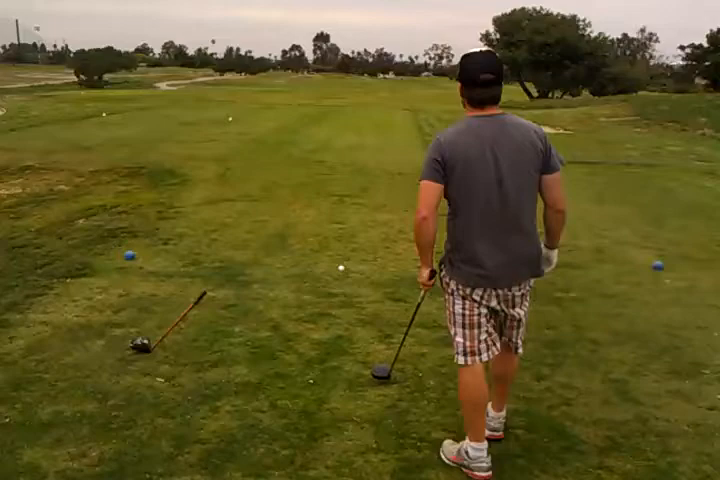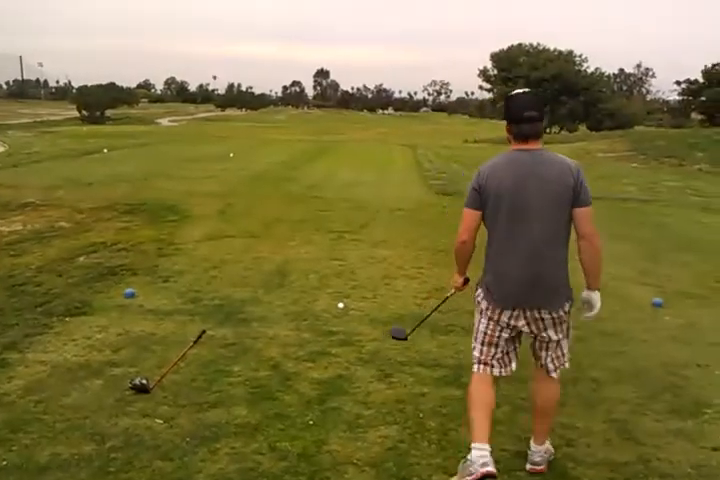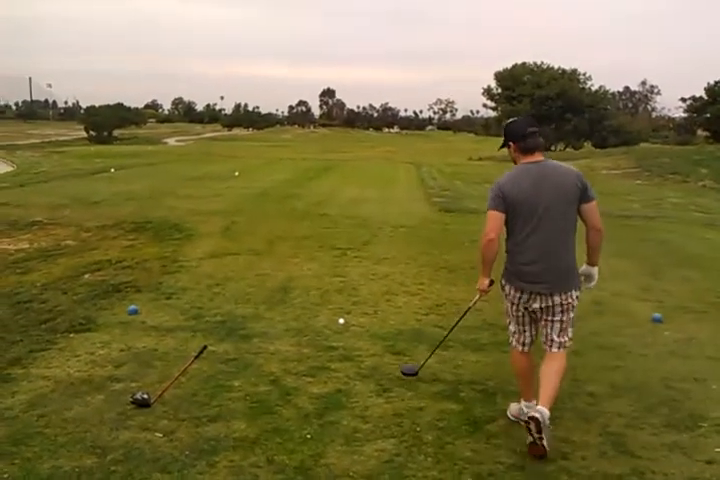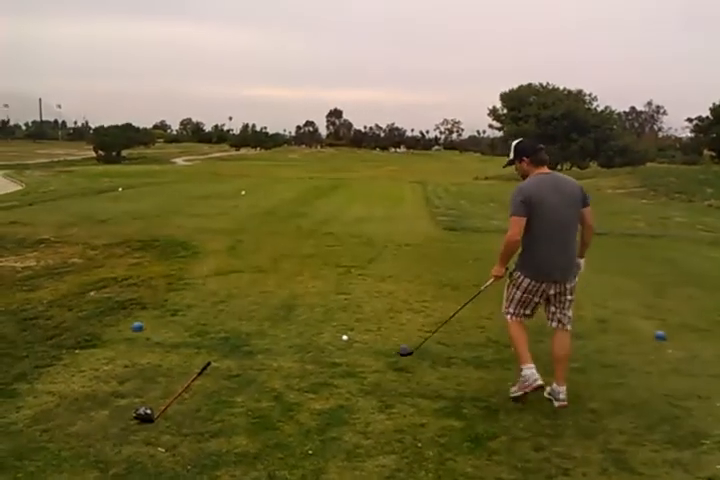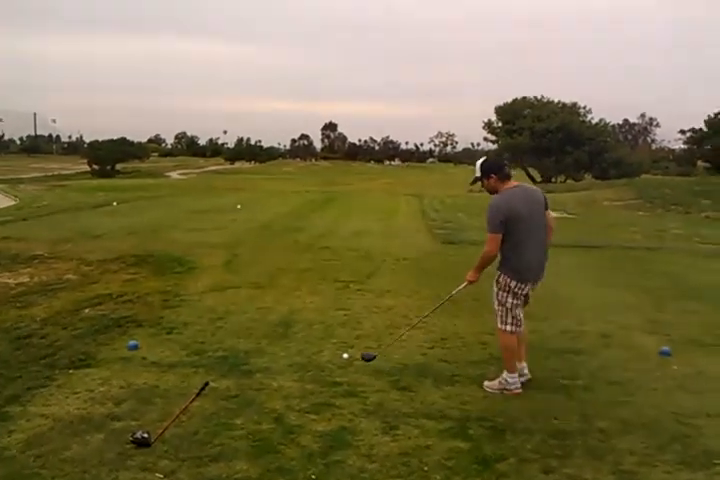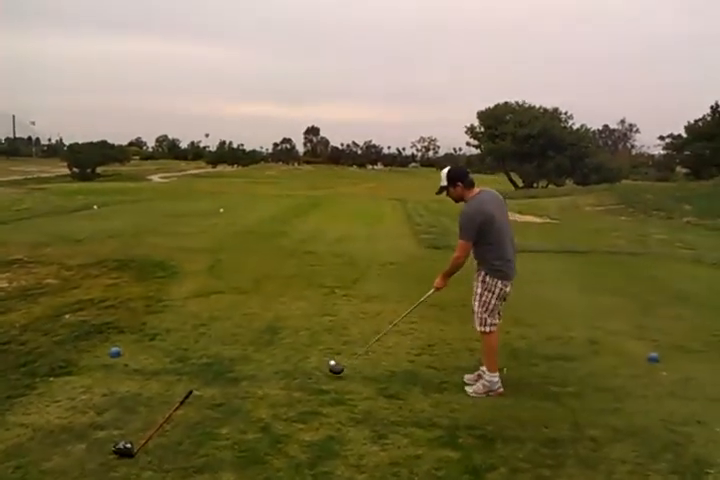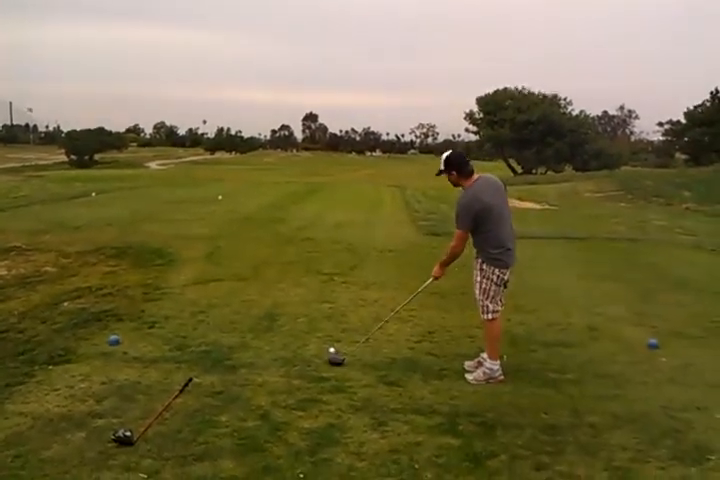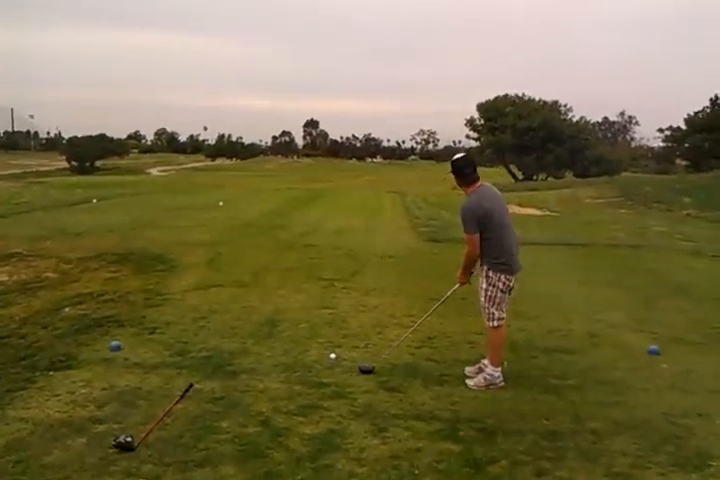
dt=0.7s
person 1, frame 1
left shoulder: (446, 143)
right shoulder: (535, 136)
left elbow: (424, 215)
right elbow: (557, 205)
left wrist: (426, 264)
right wrist: (550, 248)
left hip: (466, 273)
right hip: (520, 269)
left knee: (471, 360)
right knee: (508, 347)
right ankle: (497, 416)
person 1, frame 2
left shoulder: (488, 172)
right shoulder: (570, 171)
left elbow: (464, 238)
right elbow: (588, 237)
left wrist: (460, 273)
right wrist: (593, 288)
left hip: (497, 292)
right hip: (551, 295)
left knee: (483, 371)
right knee: (548, 372)
person 1, frame 3
left shoulder: (504, 184)
right shoulder: (573, 176)
left elbow: (491, 238)
right elbow: (596, 227)
left wrist: (485, 276)
right wrist: (592, 264)
left hip: (519, 281)
right hip: (562, 282)
left knee: (521, 346)
right knee: (556, 350)
left ankle: (526, 406)
right ankle: (540, 411)
person 1, frame 4
left shoulder: (524, 190)
right shoulder: (574, 186)
left elbow: (515, 236)
right elbow: (589, 227)
left wrist: (501, 265)
right wrist: (579, 257)
left hip: (531, 272)
right hip: (565, 273)
left knee: (514, 316)
right knee: (561, 328)
left ankle: (529, 373)
right ankle: (559, 390)
person 1, frame 5
left shoulder: (498, 205)
right shoulder: (536, 193)
left elbow: (492, 250)
right elbow: (549, 227)
left wrist: (476, 271)
left hip: (513, 273)
right hip: (535, 270)
left knee: (507, 326)
right knee: (515, 320)
left ankle: (511, 380)
right ankle: (521, 367)
person 1, frame 6
left shoulder: (470, 212)
right shoulder: (493, 195)
left elbow: (461, 256)
left wrist: (444, 277)
left hip: (492, 273)
right hip: (502, 267)
left knee: (486, 326)
right knee: (489, 323)
left ankle: (492, 381)
right ankle: (487, 370)
person 1, frame 7
left shoulder: (467, 201)
right shoulder: (493, 180)
left elbow: (458, 245)
left wrist: (441, 266)
left hip: (491, 260)
right hip: (502, 253)
left knee: (490, 313)
right knee: (490, 311)
left ankle: (492, 367)
right ankle: (488, 356)
person 1, frame 8
left shoulder: (470, 206)
right shoulder: (490, 190)
left elbow: (473, 250)
left wrist: (464, 272)
right wrist: (473, 268)
left hip: (497, 268)
right hip: (502, 261)
left knee: (494, 319)
right knee: (492, 317)
left ankle: (494, 373)
right ankle: (489, 363)
